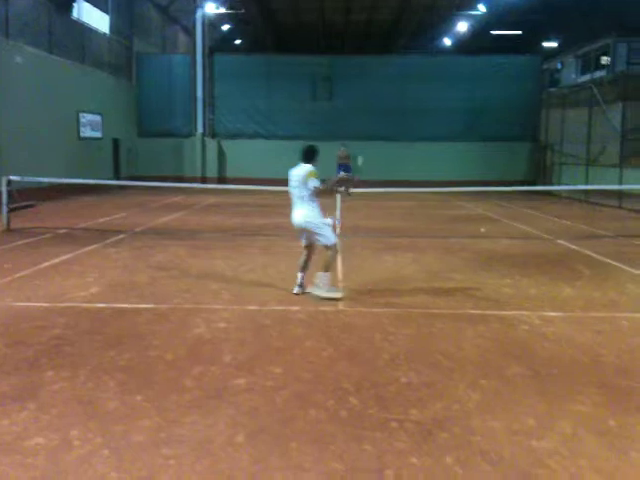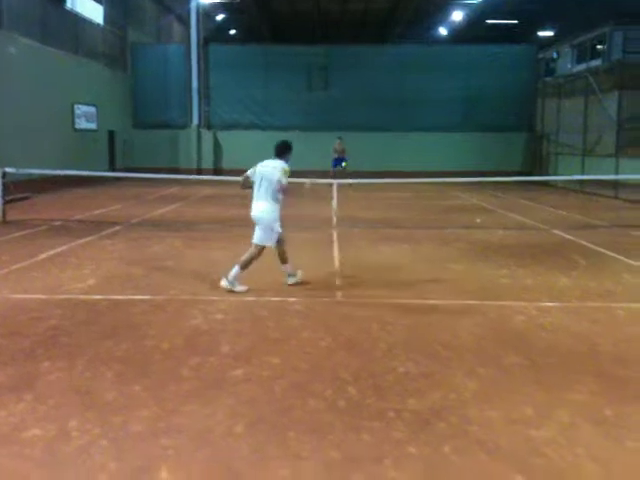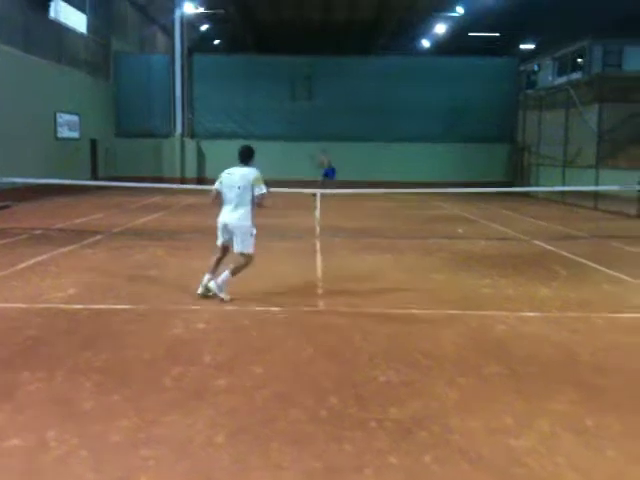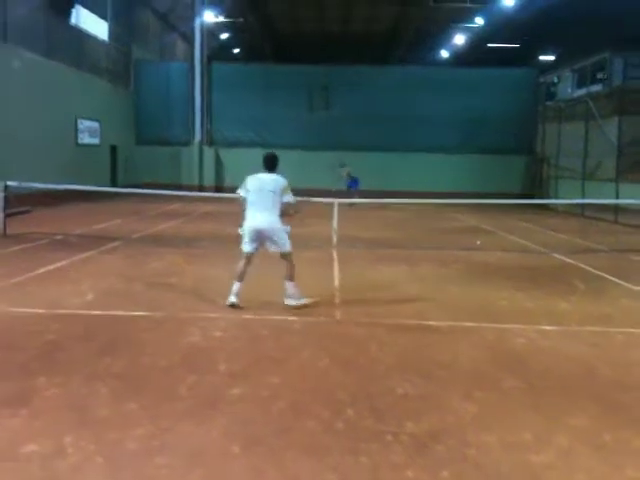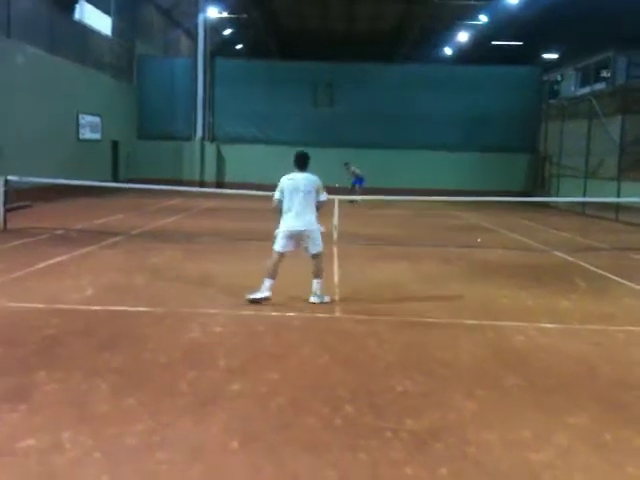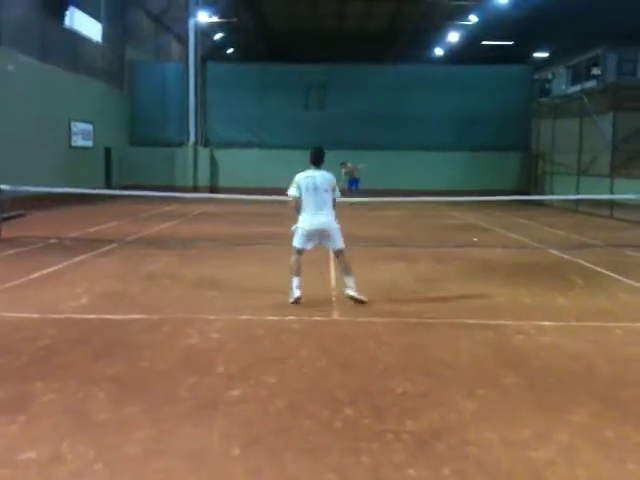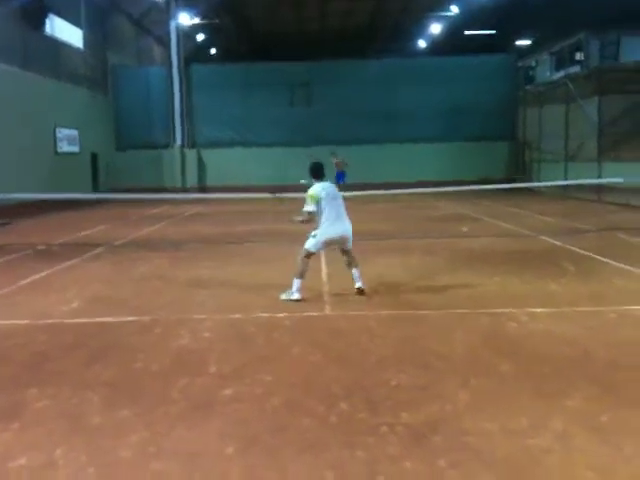
dt=0.3s
person 1, frame 1
left shoulder: (293, 172)
right shoulder: (309, 170)
right elbow: (318, 192)
left wrist: (330, 188)
right wrist: (336, 182)
left hip: (297, 217)
right hip: (311, 217)
left knee: (309, 249)
right knee: (332, 248)
left ankle: (300, 285)
right ankle: (322, 286)
person 1, frame 2
left shoulder: (262, 165)
right shoulder: (283, 167)
left elbow: (245, 181)
right elbow: (280, 188)
left hip: (257, 210)
right hip: (268, 214)
left knee: (280, 240)
right knee: (258, 249)
left ankle: (291, 275)
right ankle: (230, 279)
person 1, frame 3
left shoulder: (226, 173)
right shoulder: (254, 174)
left elbow: (215, 197)
right elbow: (259, 201)
right wrist: (255, 203)
left hip: (224, 219)
right hip: (241, 221)
left knee: (221, 253)
right knee: (247, 258)
left ankle: (205, 285)
right ankle: (220, 283)
person 1, frame 4
left shoulder: (250, 180)
right shoulder: (282, 182)
left elbow: (244, 202)
right elbow: (286, 209)
left hip: (251, 224)
right hip: (272, 224)
left knee: (246, 259)
right knee: (288, 258)
left ankle: (234, 296)
right ankle: (292, 296)
person 1, frame 5
left shoulder: (284, 180)
right shoulder: (315, 180)
left elbow: (277, 204)
right elbow: (320, 204)
left hip: (288, 224)
right hip: (309, 224)
left knee: (277, 257)
right knee: (317, 257)
left ankle: (265, 290)
right ankle: (317, 294)
person 1, frame 6
left shoulder: (299, 178)
right shoulder: (331, 178)
left elbow: (295, 203)
right elbow: (333, 203)
left hip: (307, 222)
right hip: (328, 222)
left knee: (296, 254)
right knee: (340, 255)
left ankle: (296, 290)
right ankle: (351, 289)
person 1, frame 7
left shoulder: (313, 191)
right shoulder: (333, 187)
left elbow: (309, 218)
left wrist: (298, 219)
left hip: (328, 230)
right hip: (346, 228)
left knee: (305, 256)
right knee: (347, 252)
left ankle: (295, 291)
right ankle: (358, 282)
